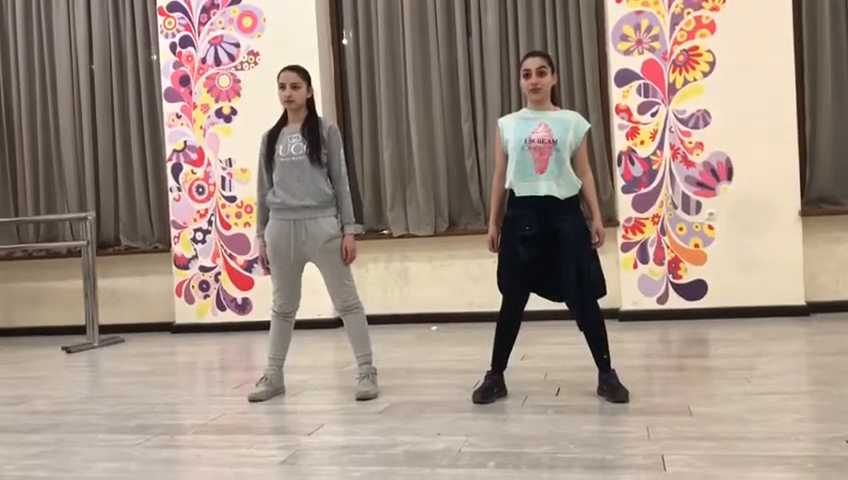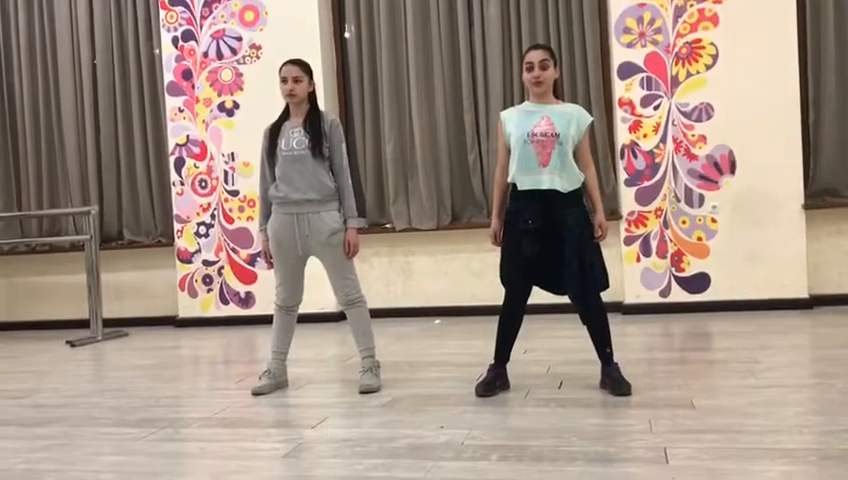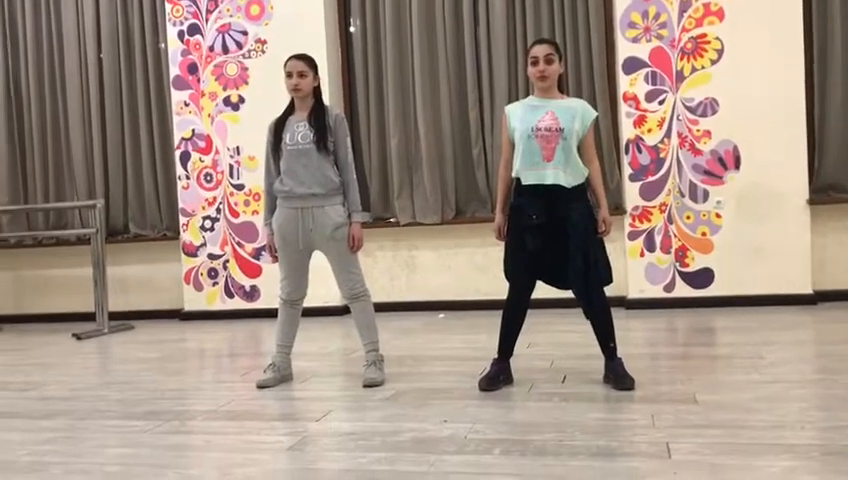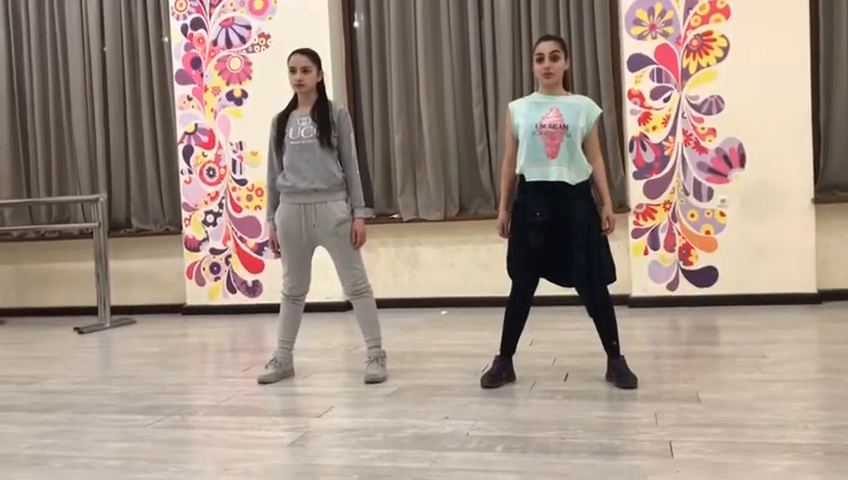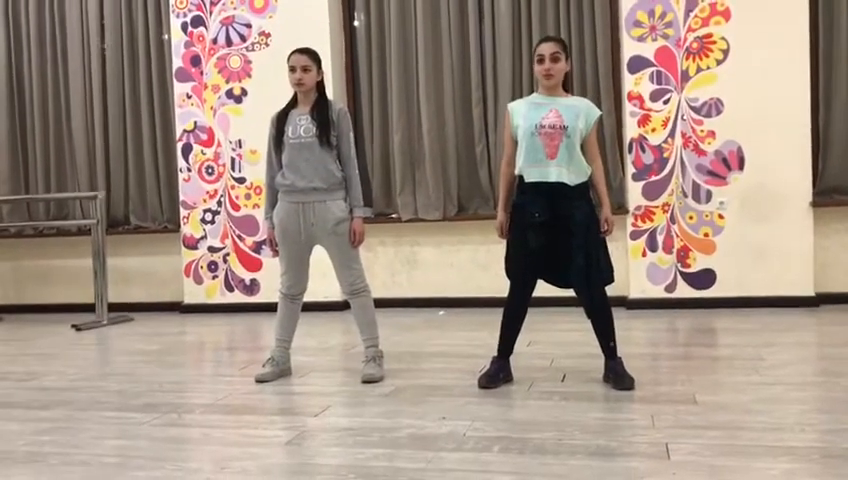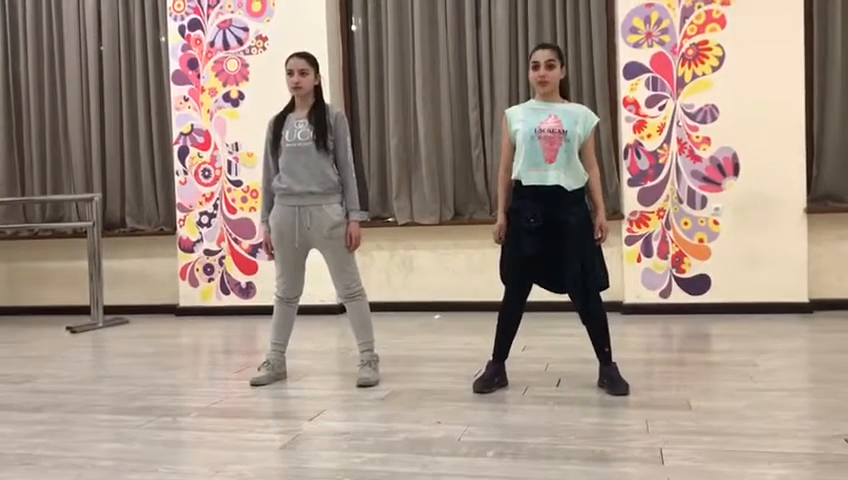
dt=0.3s
person 1, frame 1
left shoulder: (572, 122)
right shoulder: (507, 125)
left elbow: (584, 173)
right elbow: (500, 176)
left wrist: (596, 217)
right wrist: (493, 222)
left hip: (564, 213)
right hip: (522, 214)
left knee: (584, 298)
right knee: (513, 300)
left ankle: (606, 374)
right ankle: (495, 377)
person 1, frame 2
left shoulder: (575, 115)
right shoulder: (509, 118)
left elbow: (586, 167)
right elbow: (502, 170)
left wrist: (599, 211)
right wrist: (496, 216)
left hip: (567, 206)
right hip: (524, 208)
left knee: (586, 291)
right knee: (515, 293)
left ankle: (609, 367)
right ankle: (498, 369)
person 1, frame 3
left shoulder: (579, 110)
right shoulder: (513, 113)
left elbow: (591, 162)
right elbow: (506, 165)
left wrist: (603, 206)
right wrist: (500, 210)
left hip: (571, 202)
right hip: (529, 203)
left knee: (590, 286)
right knee: (519, 287)
left ankle: (612, 362)
right ankle: (501, 364)
person 1, frame 4
left shoulder: (584, 107)
right shoulder: (518, 109)
left elbow: (595, 159)
right elbow: (510, 162)
left wrist: (606, 204)
right wrist: (504, 207)
left hip: (575, 199)
right hip: (532, 200)
left knee: (593, 284)
right knee: (522, 285)
left ankle: (615, 360)
right ankle: (504, 361)
person 1, frame 5
left shoulder: (583, 109)
right shoulder: (517, 110)
left elbow: (594, 161)
right elbow: (509, 163)
left wrist: (605, 205)
right wrist: (502, 208)
left hip: (574, 200)
right hip: (531, 200)
left knee: (591, 285)
right knee: (520, 285)
left ankle: (612, 362)
right ankle: (501, 361)
person 1, frame 6
left shoulder: (581, 115)
right shoulder: (515, 116)
left elbow: (591, 167)
right elbow: (506, 170)
left wrist: (600, 212)
right wrist: (501, 214)
left hip: (570, 205)
right hip: (527, 205)
left knee: (586, 291)
right knee: (515, 290)
left ankle: (607, 367)
right ankle: (496, 366)
person 2, frame 1
left shoulder: (326, 131)
right shoulder: (271, 138)
left elbow: (340, 181)
right elbow: (264, 189)
left wrist: (349, 229)
right wrist: (261, 236)
left hip: (322, 224)
right hip: (281, 227)
left knee: (346, 300)
right knee: (283, 306)
left ankle: (366, 371)
right ankle: (273, 375)
person 2, frame 2
left shoulder: (328, 125)
right shoulder: (273, 132)
left elbow: (343, 175)
right elbow: (266, 184)
left wrist: (352, 223)
right wrist: (263, 231)
left hip: (324, 218)
right hip: (284, 221)
left knee: (349, 294)
right knee: (286, 300)
left ankle: (369, 365)
right ankle: (276, 369)
person 2, frame 3
left shoulder: (332, 119)
right shoulder: (278, 127)
left elbow: (347, 169)
right elbow: (271, 177)
left wrist: (356, 217)
right wrist: (269, 225)
left hip: (328, 212)
right hip: (289, 215)
left knee: (354, 287)
right knee: (290, 293)
left ankle: (373, 358)
right ankle: (281, 362)
person 2, frame 4
left shoulder: (336, 114)
right shoulder: (281, 121)
left elbow: (351, 165)
right elbow: (274, 173)
left wrist: (359, 212)
right wrist: (271, 220)
left hip: (331, 207)
right hip: (292, 211)
left knee: (356, 284)
right knee: (293, 288)
left ankle: (375, 355)
right ankle: (283, 358)
person 2, frame 5
left shoulder: (336, 113)
right shoulder: (280, 120)
left elbow: (351, 164)
right elbow: (272, 171)
left wrist: (358, 212)
right wrist: (269, 218)
left hip: (330, 207)
right hip: (290, 209)
left knee: (354, 283)
right knee: (290, 287)
left ankle: (373, 354)
right ankle: (280, 356)
person 2, frame 6
left shoulder: (333, 117)
right shoulder: (277, 124)
left elbow: (349, 168)
right elbow: (269, 176)
left wrist: (355, 216)
right wrist: (265, 222)
left hip: (327, 211)
right hip: (286, 213)
left knee: (349, 287)
right knee: (286, 291)
left ankle: (368, 359)
right ankle: (275, 360)
